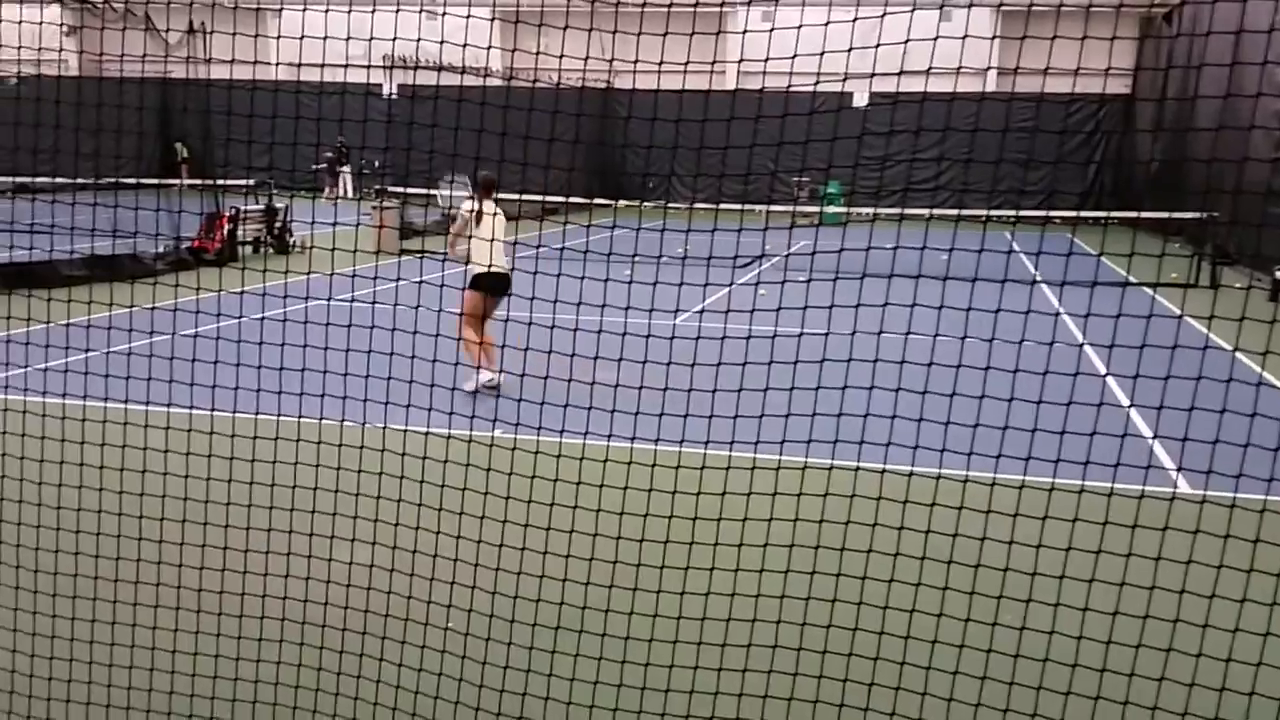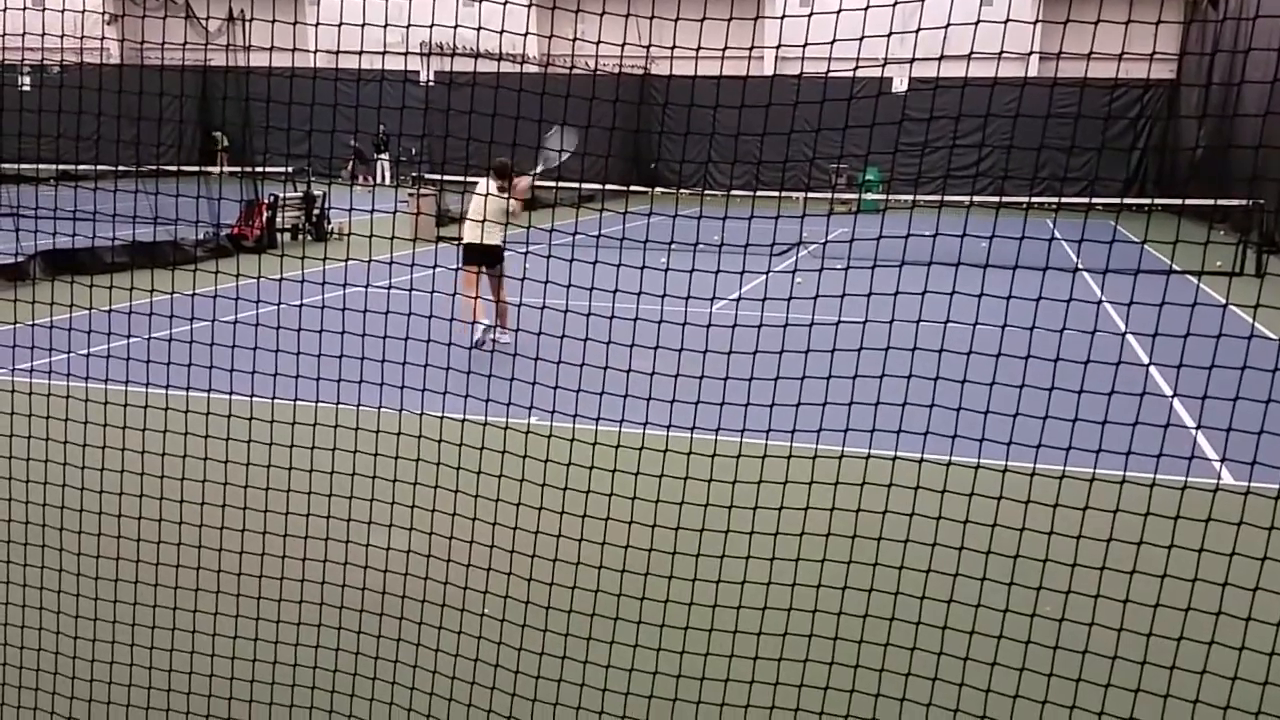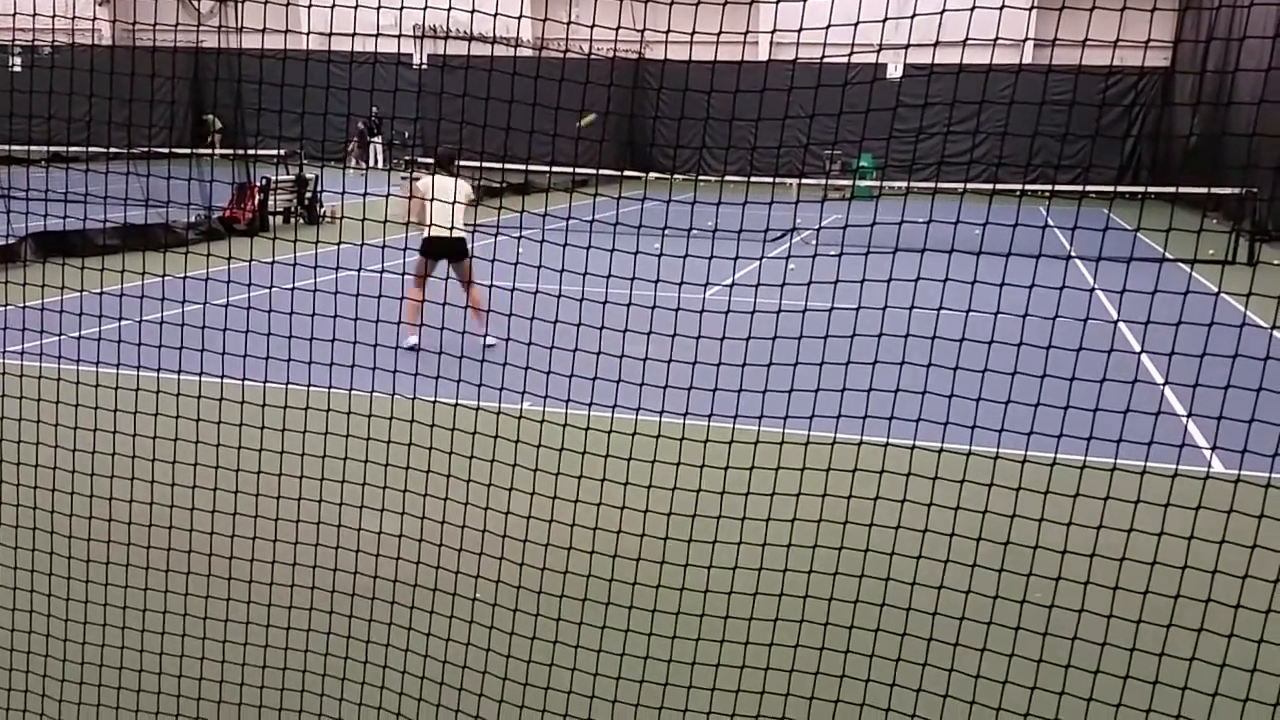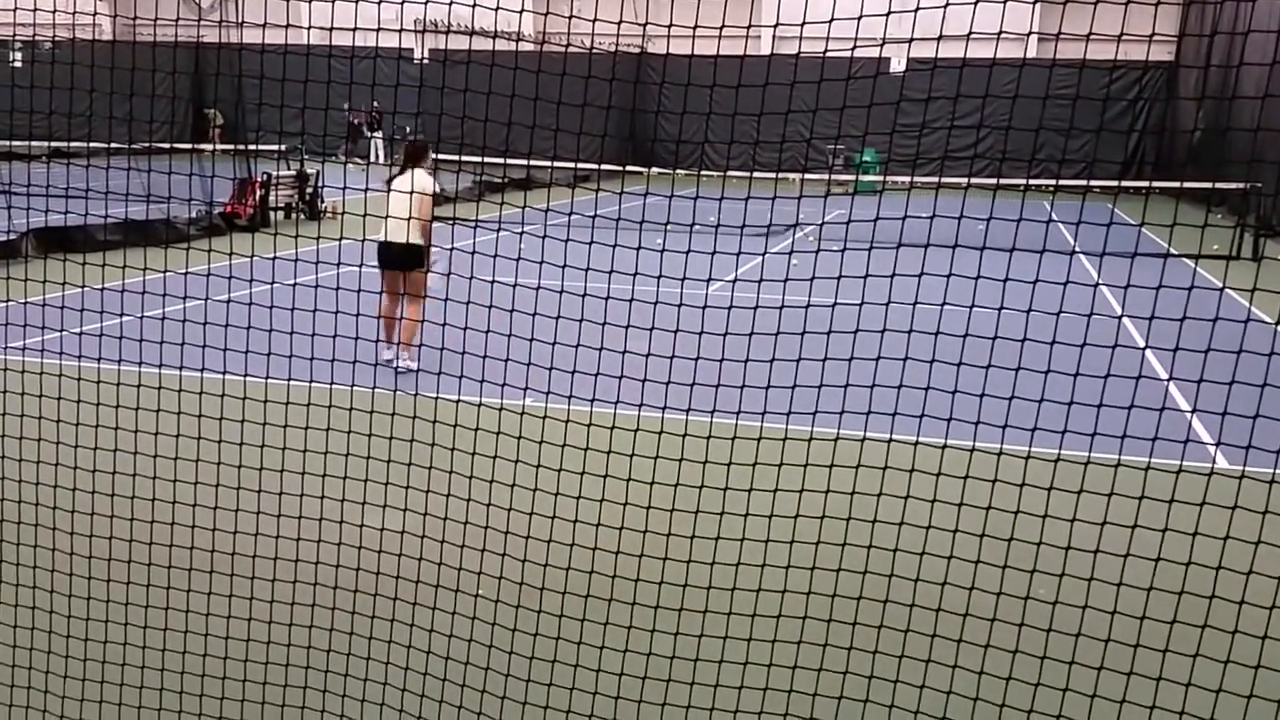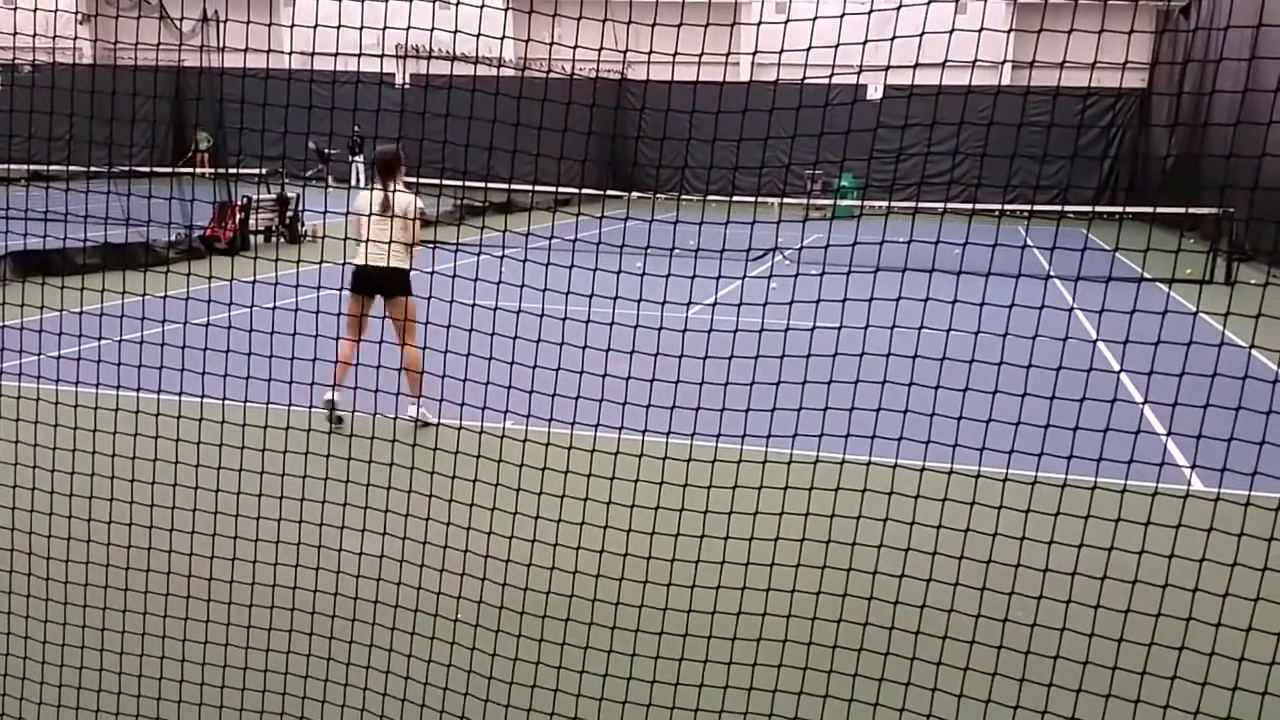
dt=1s
person 1, frame 1
left shoulder: (470, 207)
right shoulder: (500, 214)
left elbow: (455, 233)
left wrist: (451, 247)
right wrist: (466, 251)
left hip: (484, 276)
right hip: (503, 276)
left knee: (466, 326)
right knee: (480, 324)
left ankle: (482, 371)
right ankle: (491, 373)
person 1, frame 2
left shoulder: (483, 184)
right shoulder: (510, 199)
right elbow: (516, 211)
left wrist: (518, 185)
right wrist: (522, 193)
left hip: (472, 245)
right hip: (494, 247)
left knee: (470, 293)
right knee: (498, 293)
left ankle: (479, 323)
right ankle: (503, 331)
person 1, frame 3
left shoulder: (423, 182)
right shoulder: (465, 186)
left elbow: (416, 217)
left hip: (431, 240)
right hip: (456, 241)
left knee: (417, 287)
right knee: (469, 286)
left ankle: (413, 335)
right ankle: (485, 333)
person 1, frame 4
left shoulder: (396, 179)
right shoulder: (427, 181)
left elbow: (394, 215)
right elbow: (425, 221)
right wrist: (427, 246)
left hip: (386, 245)
right hip: (409, 246)
left knee: (390, 298)
right knee: (414, 302)
left ankle: (389, 348)
right ankle: (404, 356)
person 1, frame 5
left shoulder: (363, 196)
right shoulder: (410, 200)
left elbow: (359, 236)
right elbow: (413, 241)
left hip: (363, 270)
right hip: (394, 272)
left knee: (351, 337)
right knee: (407, 341)
left ankle: (334, 392)
right ankle: (415, 404)
